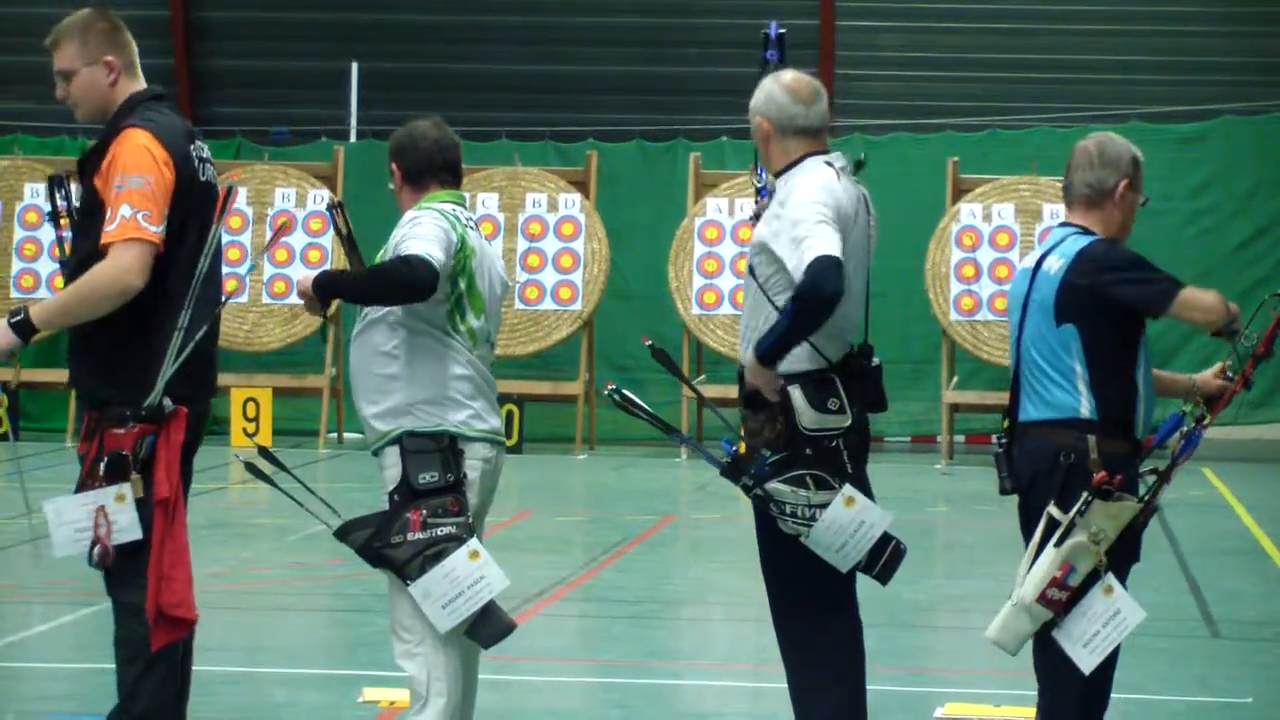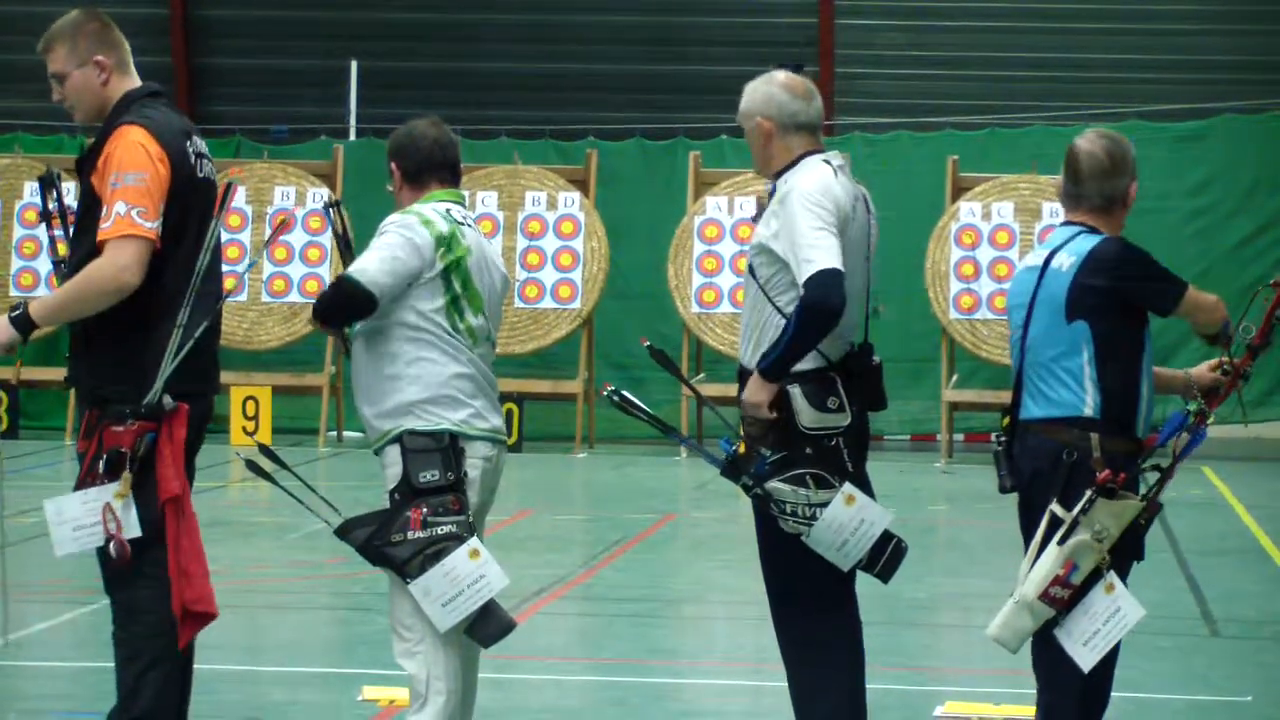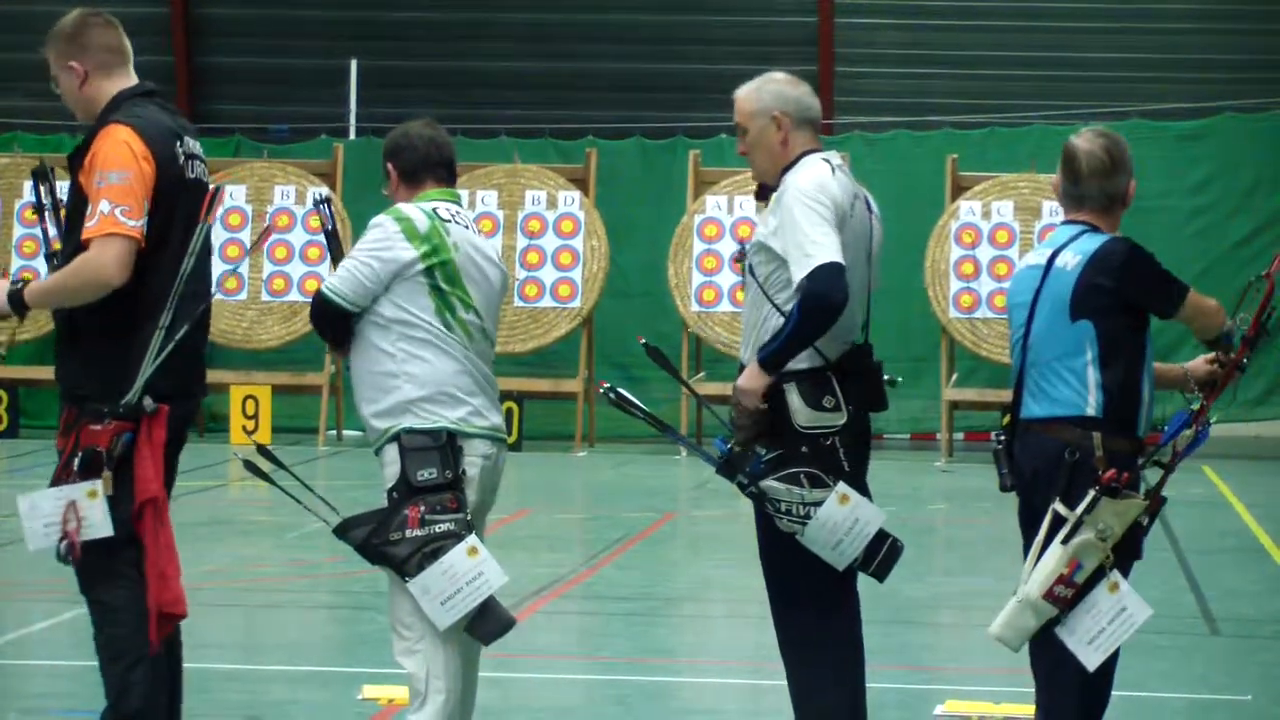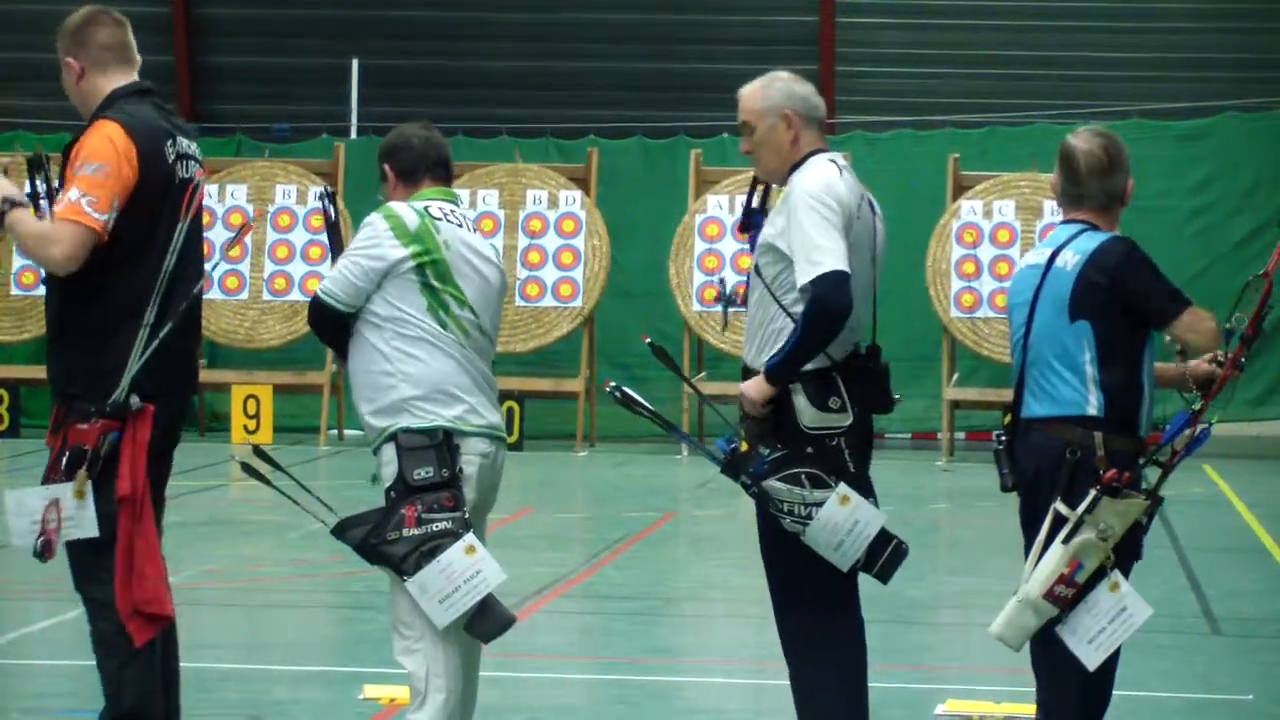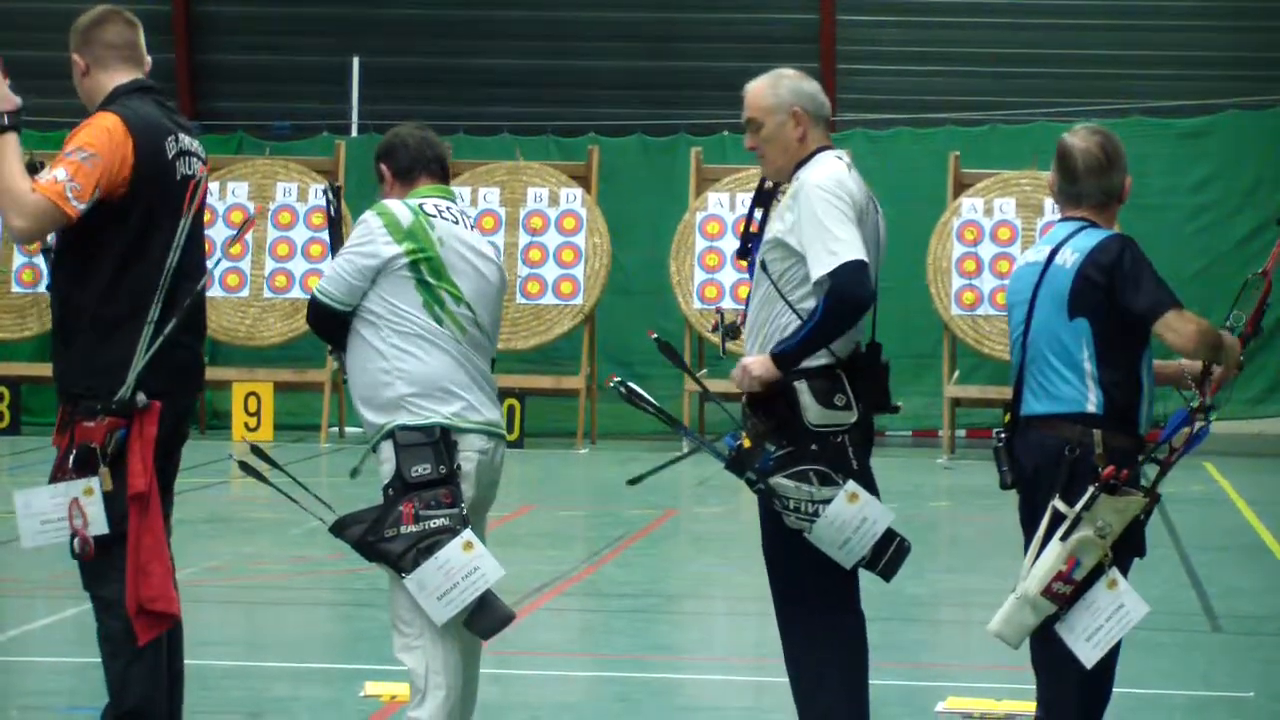
dt=0.3s
person 1, frame 1
left shoulder: (137, 143)
right shoulder: (178, 135)
left elbow: (126, 271)
right wrist: (85, 228)
left hip: (140, 395)
right hip: (163, 387)
left knee: (138, 573)
right knee: (152, 567)
person 1, frame 2
left shoulder: (133, 139)
right shoulder: (176, 131)
left elbow: (123, 269)
right wrist: (80, 237)
left hip: (140, 394)
right hip: (166, 385)
left knee: (138, 569)
right knee: (152, 564)
person 1, frame 3
left shoulder: (121, 138)
right shoulder: (176, 133)
left elbow: (108, 265)
right wrist: (75, 219)
left hip: (121, 390)
right hip: (160, 382)
left knee: (114, 569)
right knee: (140, 560)
person 1, frame 4
left shoulder: (110, 135)
right shoulder: (176, 135)
left elbow: (62, 251)
right wrist: (67, 197)
left hip: (110, 387)
right hip: (157, 379)
left knee: (108, 567)
right knee: (132, 559)
person 1, frame 5
left shoulder: (111, 129)
right shoulder: (179, 135)
left hip: (116, 384)
right hip: (164, 377)
left knee: (117, 567)
right knee: (143, 558)
person 2, frame 1
left shoulder: (807, 190)
right shoulder: (840, 184)
left elbow: (823, 286)
left wrist: (764, 355)
left hip: (801, 414)
right hip: (818, 405)
left knee: (809, 592)
right knee: (817, 589)
person 2, frame 2
left shoulder: (805, 187)
right shoulder: (839, 183)
left elbow: (823, 297)
left wrist: (766, 373)
left hip: (800, 411)
right hip: (821, 405)
left knee: (807, 588)
right knee: (817, 586)
person 2, frame 3
left shoulder: (804, 184)
right shoulder: (845, 186)
left elbow: (825, 293)
left wrist: (763, 366)
left hip: (805, 413)
right hip: (829, 406)
left knee: (807, 589)
right knee: (819, 586)
person 2, frame 4
left shoulder: (812, 185)
right shoulder: (844, 184)
left elbow: (829, 300)
left wrist: (771, 376)
left hip: (808, 415)
left knee: (810, 589)
right knee: (820, 586)
person 2, frame 5
left shoulder: (820, 183)
right shoulder: (828, 181)
left elbow: (850, 292)
left wrist: (776, 359)
left hip: (812, 413)
right hip: (818, 408)
left knee: (813, 588)
right knee: (814, 585)
person 3, frame 1
left shoulder: (430, 219)
right shoulder: (478, 241)
left elbow: (413, 278)
left wrist: (323, 284)
right hip: (466, 443)
left knee: (425, 615)
person 3, frame 2
left shoulder: (418, 222)
right shoulder: (480, 243)
left elbow: (353, 294)
left wrist: (324, 312)
right wrist: (365, 324)
right hip: (470, 442)
left knee: (424, 612)
person 3, frame 3
left shoulder: (403, 224)
right shoulder: (482, 245)
left elbow: (328, 312)
left wrist: (355, 343)
right wrist: (381, 337)
right hip: (474, 442)
left knee: (424, 614)
person 3, frame 4
left shoulder: (394, 222)
right shoulder: (483, 246)
left elbow: (325, 314)
left wrist: (362, 345)
right hip: (477, 441)
left knee: (424, 612)
person 3, frame 5
left shoulder: (389, 220)
right shoulder: (482, 245)
left elbow: (323, 313)
left wrist: (365, 342)
right hip: (477, 439)
left knee: (424, 612)
person 4, frame 1
left shoulder: (1041, 261)
right shoulder: (1098, 259)
right elbow: (1207, 311)
left wrist: (1189, 385)
right wrist: (1226, 311)
left hip: (1046, 455)
right hip: (1085, 462)
person 4, frame 2
left shoulder: (1034, 262)
right shoulder: (1108, 258)
right elbow: (1209, 313)
left wrist: (1186, 380)
right wrist: (1217, 326)
left hip: (1044, 452)
right hip: (1086, 461)
person 4, frame 3
left shoulder: (1033, 264)
right shoulder: (1114, 258)
right elbow: (1209, 319)
left wrist: (1181, 376)
right wrist: (1221, 328)
left hip: (1041, 450)
right hip: (1088, 459)
person 4, frame 4
left shoulder: (1032, 262)
right shoulder: (1112, 257)
right elbow: (1204, 334)
left wrist: (1181, 375)
right wrist: (1191, 348)
left hip: (1041, 450)
right hip: (1089, 458)
person 4, frame 5
left shoulder: (1032, 259)
right shoulder: (1110, 253)
right elbow: (1184, 333)
left wrist: (1181, 373)
right wrist: (1220, 343)
left hip: (1040, 446)
right hip: (1089, 456)
